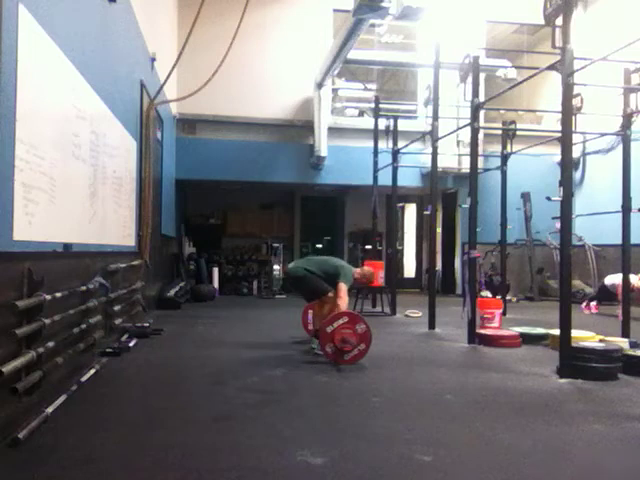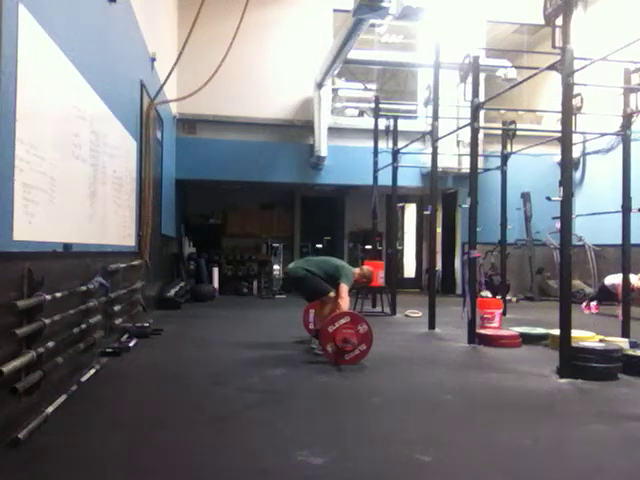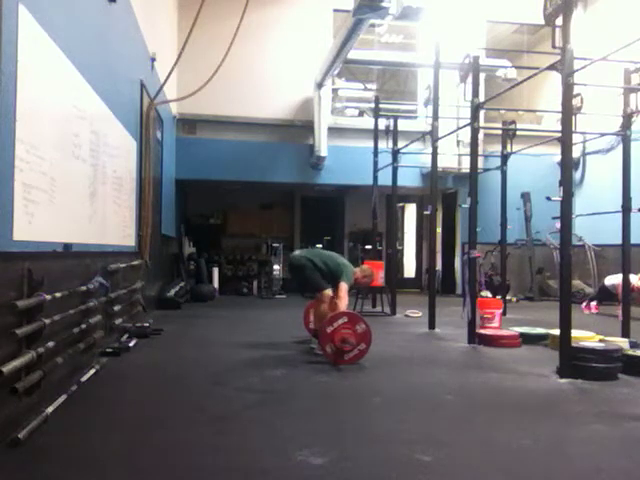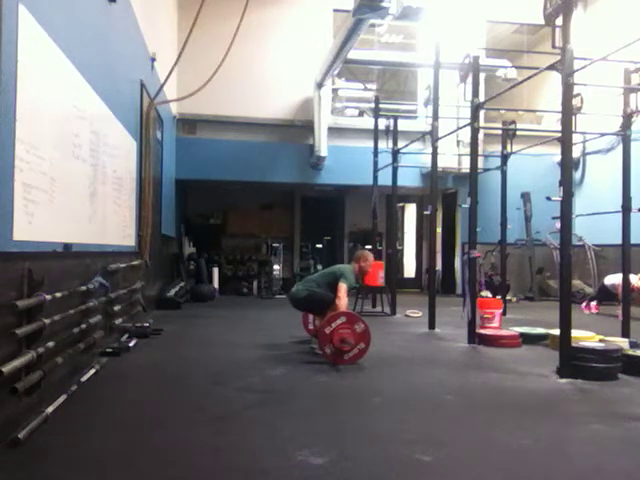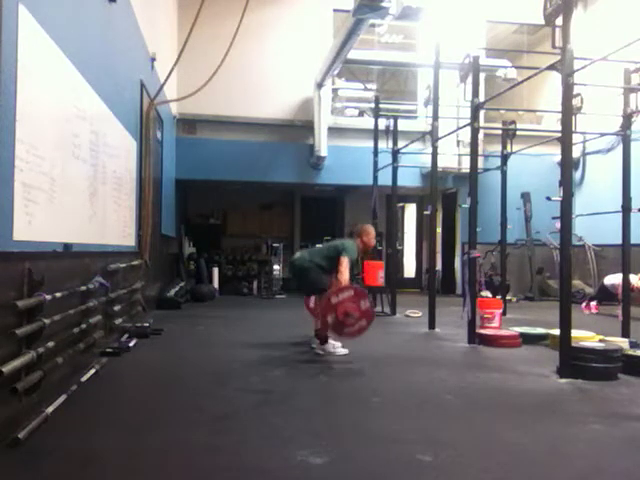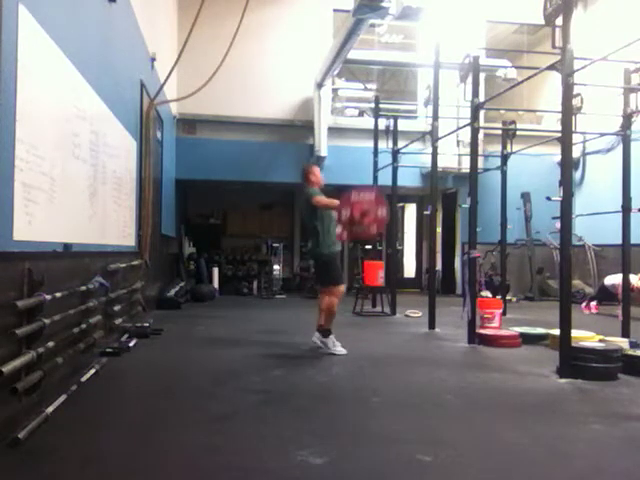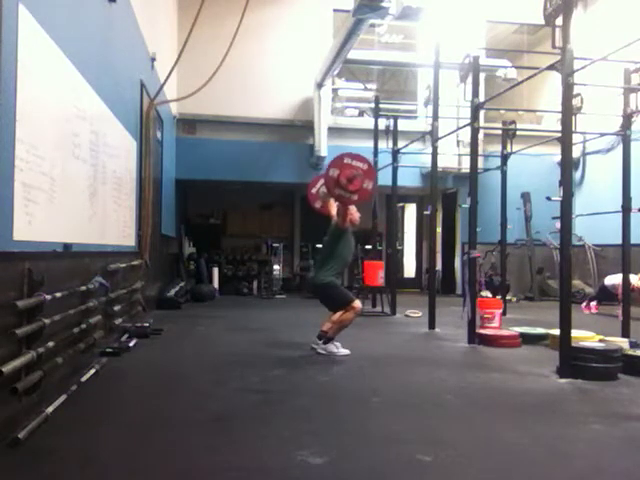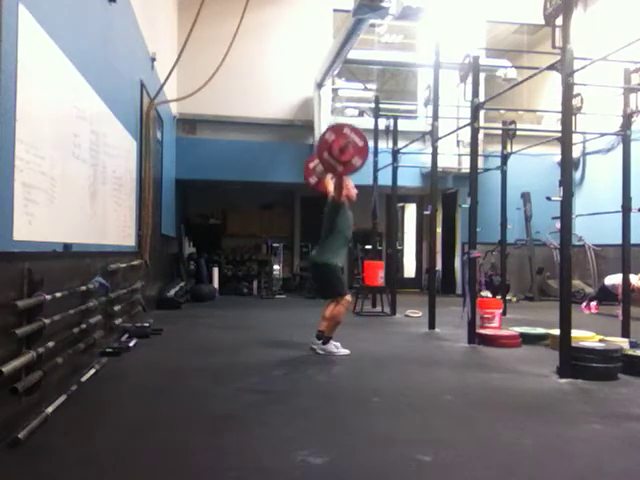
dt=0.5s
person 1, frame 1
left shoulder: (344, 269)
right shoulder: (348, 273)
left elbow: (337, 297)
right elbow: (342, 297)
left hip: (294, 270)
right hip: (298, 272)
left knee: (324, 299)
right knee: (330, 298)
left ankle: (317, 338)
person 1, frame 2
left shoulder: (344, 269)
right shoulder: (348, 274)
left elbow: (338, 295)
right elbow: (343, 297)
left hip: (293, 271)
right hip: (298, 273)
left knee: (325, 299)
right knee: (330, 298)
left ankle: (317, 338)
person 1, frame 3
left shoulder: (345, 268)
right shoulder: (348, 272)
left elbow: (336, 297)
right elbow: (342, 297)
left knee: (323, 297)
right knee: (326, 297)
left ankle: (318, 337)
person 1, frame 4
left shoulder: (346, 270)
right shoulder: (349, 273)
left elbow: (339, 296)
right elbow: (340, 298)
left hip: (299, 293)
right hip: (302, 295)
right knee: (339, 304)
person 1, frame 5
left shoulder: (350, 247)
right shoulder: (351, 248)
left elbow: (337, 274)
right elbow: (343, 273)
left hip: (302, 263)
right hip: (303, 264)
left ankle: (319, 337)
right ankle: (323, 343)
person 1, frame 6
left shoulder: (313, 194)
right shoulder: (312, 192)
right elbow: (321, 201)
left hip: (325, 250)
right hip: (326, 250)
left knee: (326, 291)
right knee: (337, 290)
left ankle: (321, 334)
right ankle: (325, 336)
person 1, frame 7
left shoulder: (338, 226)
right shoulder: (342, 229)
left elbow: (334, 212)
right elbow: (342, 213)
left wrist: (331, 196)
left hip: (324, 280)
right hip: (324, 282)
left knee: (345, 308)
right knee: (355, 307)
left ankle: (321, 338)
right ankle: (326, 342)
person 1, frame 8
left shoulder: (337, 204)
right shoulder: (338, 204)
left elbow: (330, 188)
right elbow: (337, 189)
left wrist: (328, 175)
left hip: (324, 261)
right hip: (327, 262)
left knee: (335, 301)
right knee: (344, 300)
left ankle: (320, 338)
right ankle: (325, 343)
